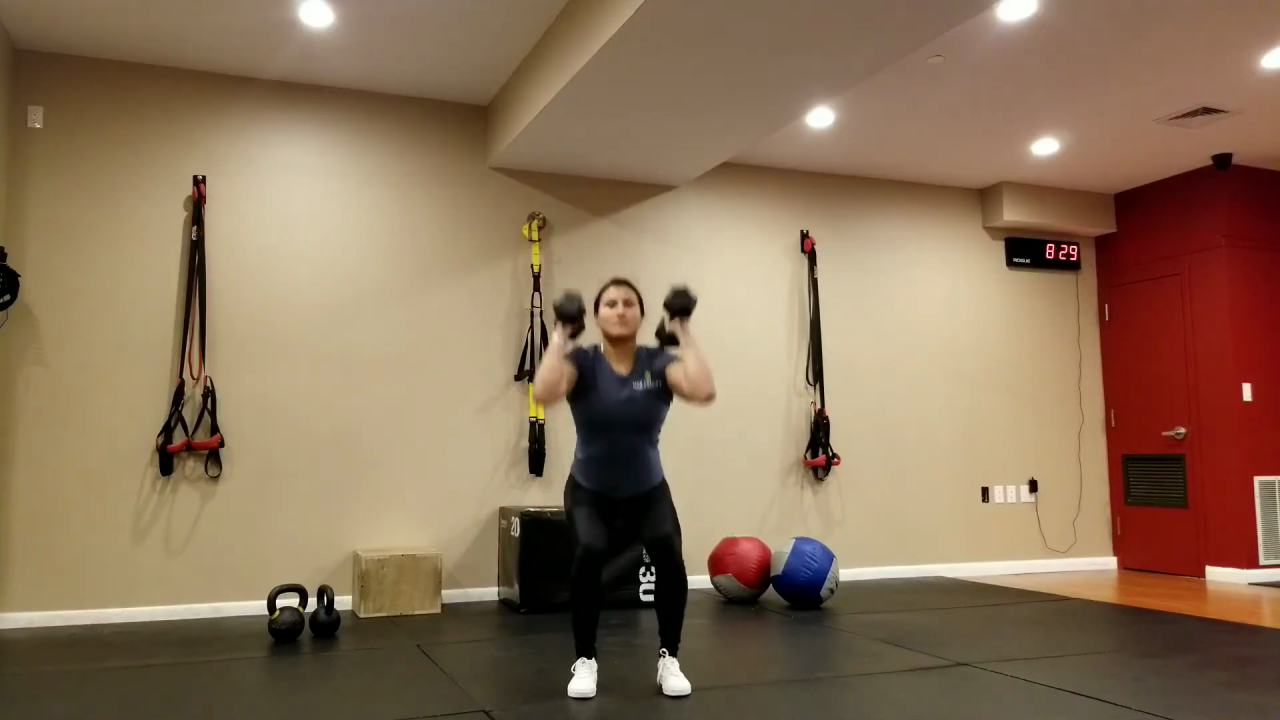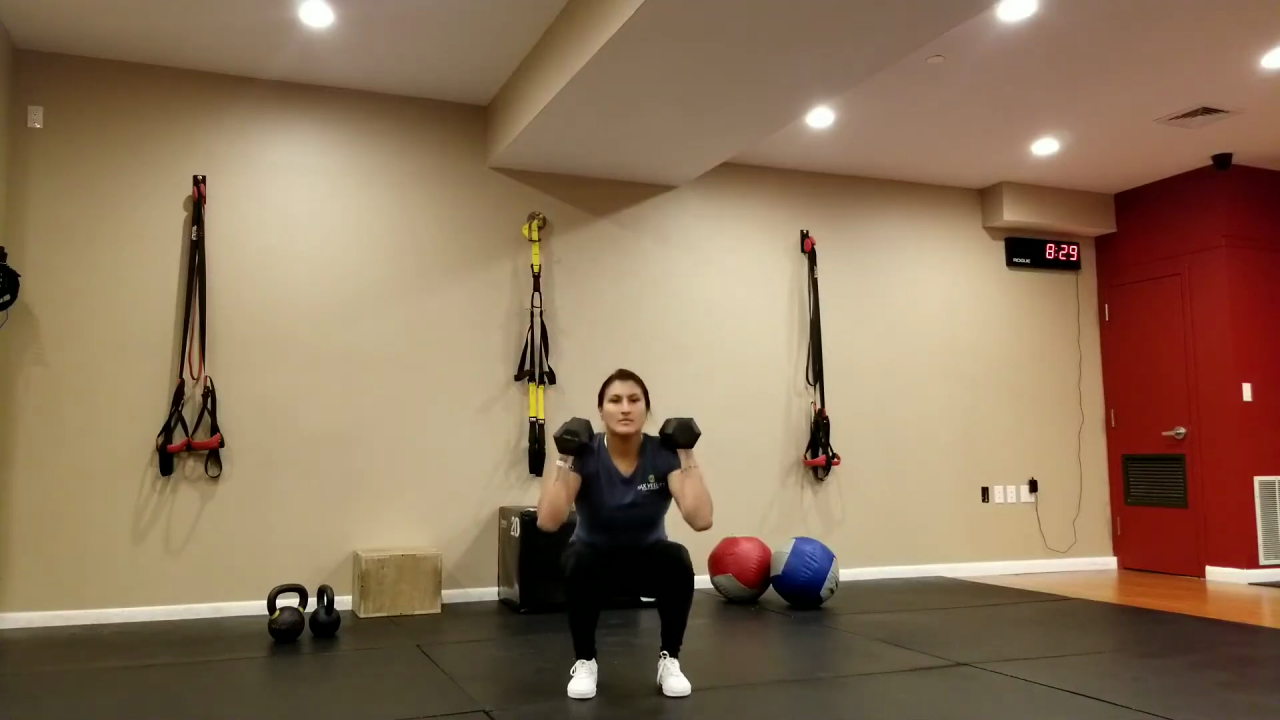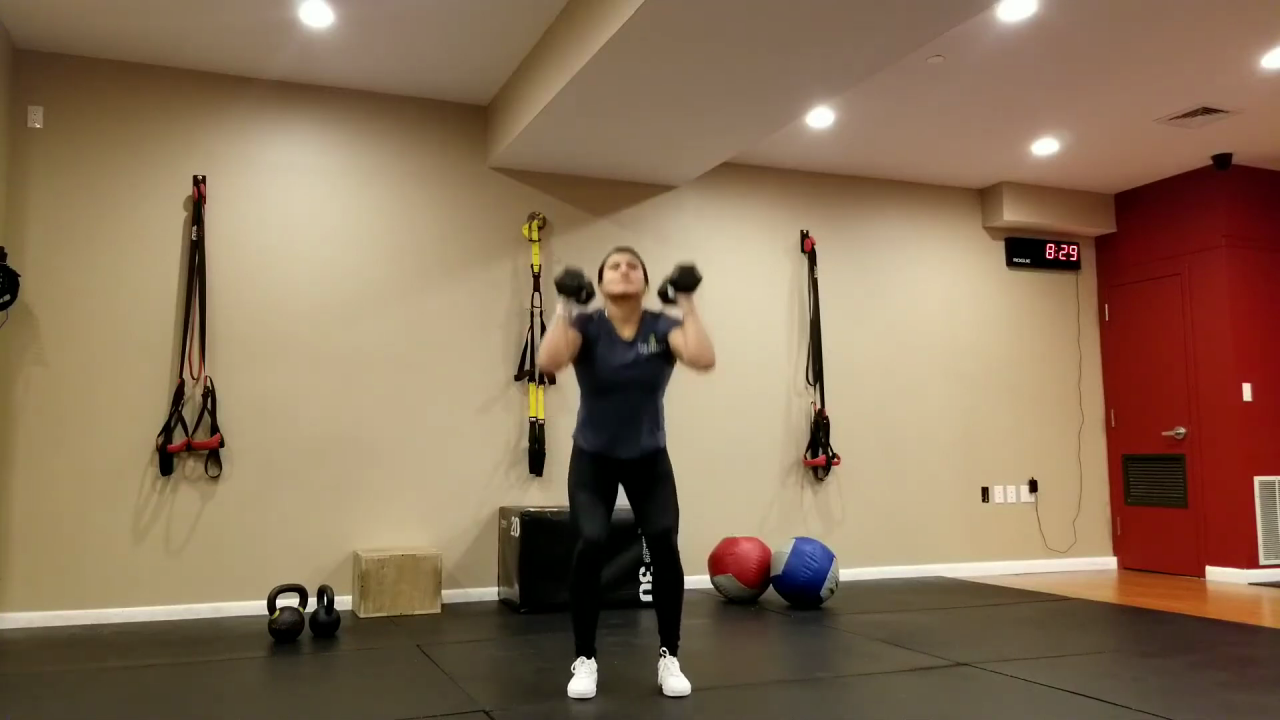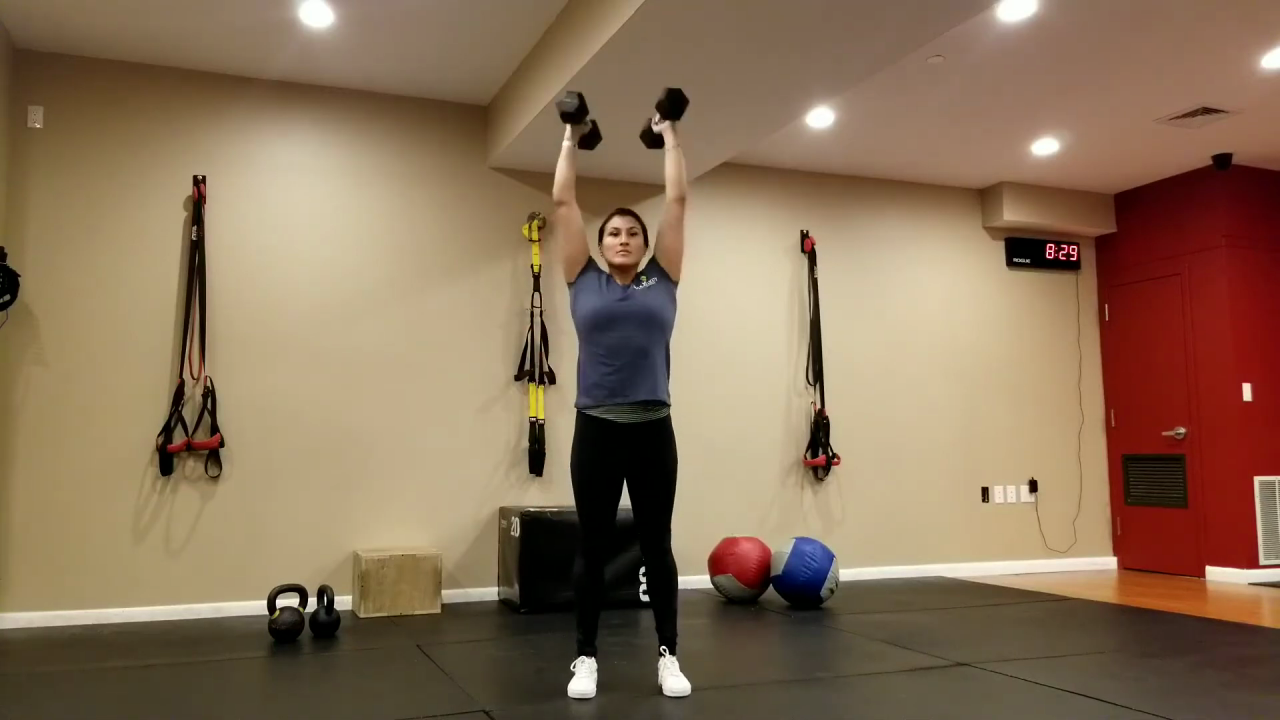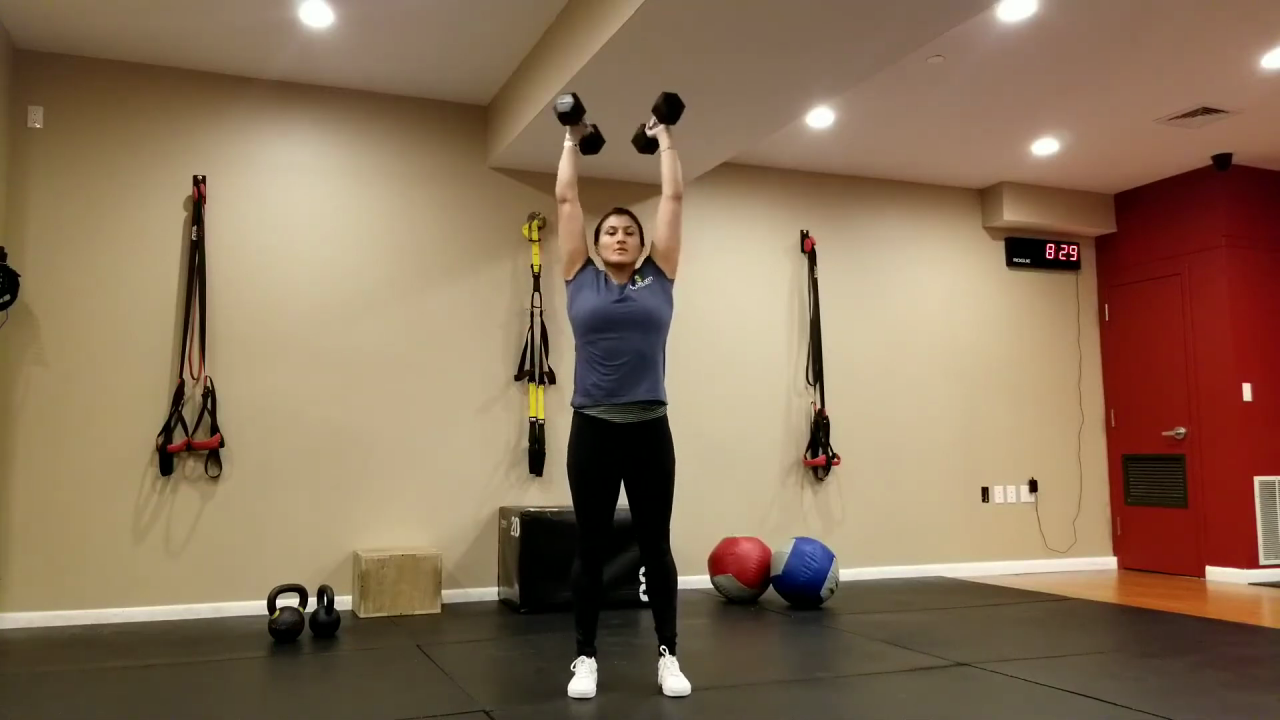
dt=0.4s
person 1, frame 1
left shoulder: (660, 362)
right shoulder: (580, 361)
left elbow: (705, 391)
right elbow: (543, 393)
left wrist: (685, 336)
right wrist: (560, 337)
left hip: (646, 491)
right hip: (590, 490)
left knee: (668, 553)
right knee: (589, 554)
left ankle: (668, 658)
right ankle: (585, 660)
person 1, frame 2
left shoulder: (665, 456)
right shoulder: (585, 456)
left elbow: (702, 520)
right elbow: (548, 521)
left wrist: (688, 457)
right wrist: (564, 460)
left hip: (646, 555)
right hip: (595, 553)
left knee: (677, 562)
right knee: (581, 563)
left ankle: (669, 660)
right ankle: (584, 662)
person 1, frame 3
left shoulder: (663, 327)
right shoulder: (586, 326)
left elbow: (705, 360)
right elbow: (547, 363)
left wrist: (688, 305)
right wrist: (563, 305)
left hip: (648, 458)
right hip: (593, 456)
left knee: (665, 546)
right knee: (590, 545)
left ankle: (669, 658)
right ankle: (585, 660)
person 1, frame 4
left shoulder: (662, 281)
right shoulder: (584, 281)
left elbow: (677, 198)
right elbow: (563, 202)
left wrist: (670, 139)
right wrist: (570, 142)
left hip: (653, 429)
right hip: (597, 429)
left knee: (657, 545)
right knee: (593, 546)
left ankle: (668, 656)
right ankle: (585, 658)
person 1, frame 5
left shoulder: (657, 280)
right shoulder: (581, 281)
left elbow: (674, 199)
right elbow: (565, 201)
left wrist: (664, 138)
right wrist: (572, 142)
left hip: (649, 429)
right hip: (593, 429)
left knee: (654, 545)
right knee: (591, 546)
left ankle: (667, 655)
right ankle: (585, 658)
